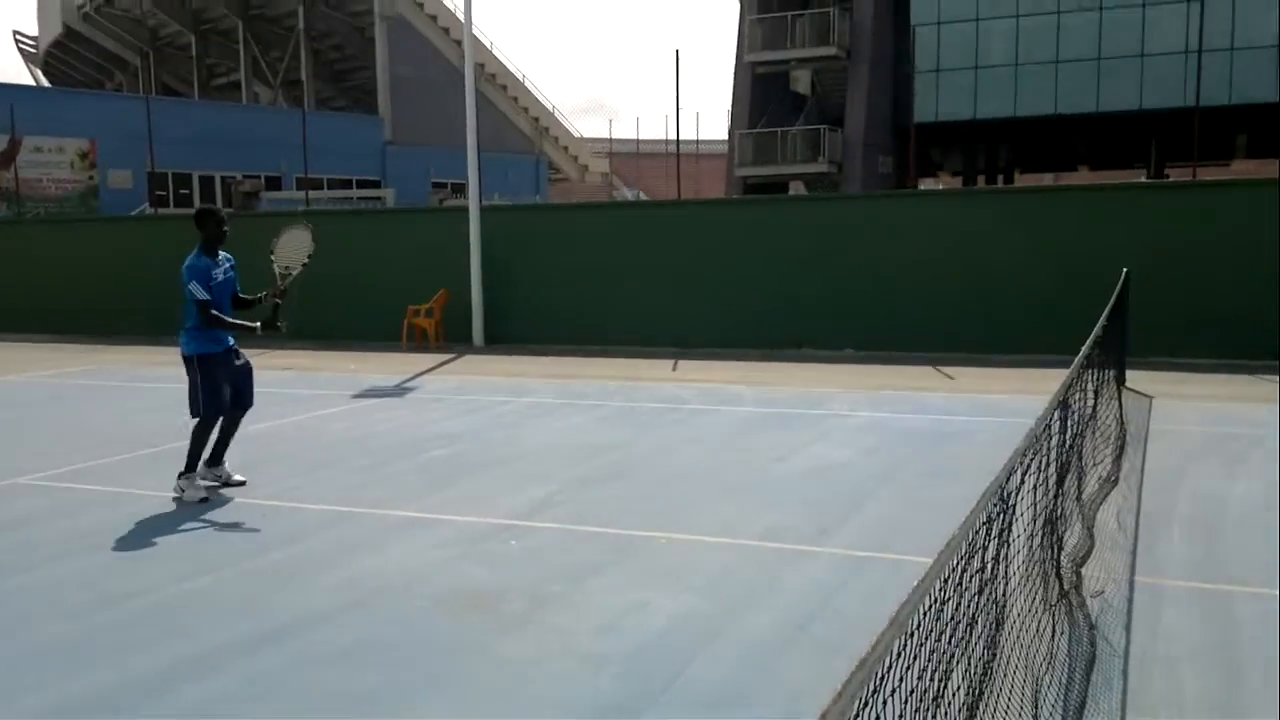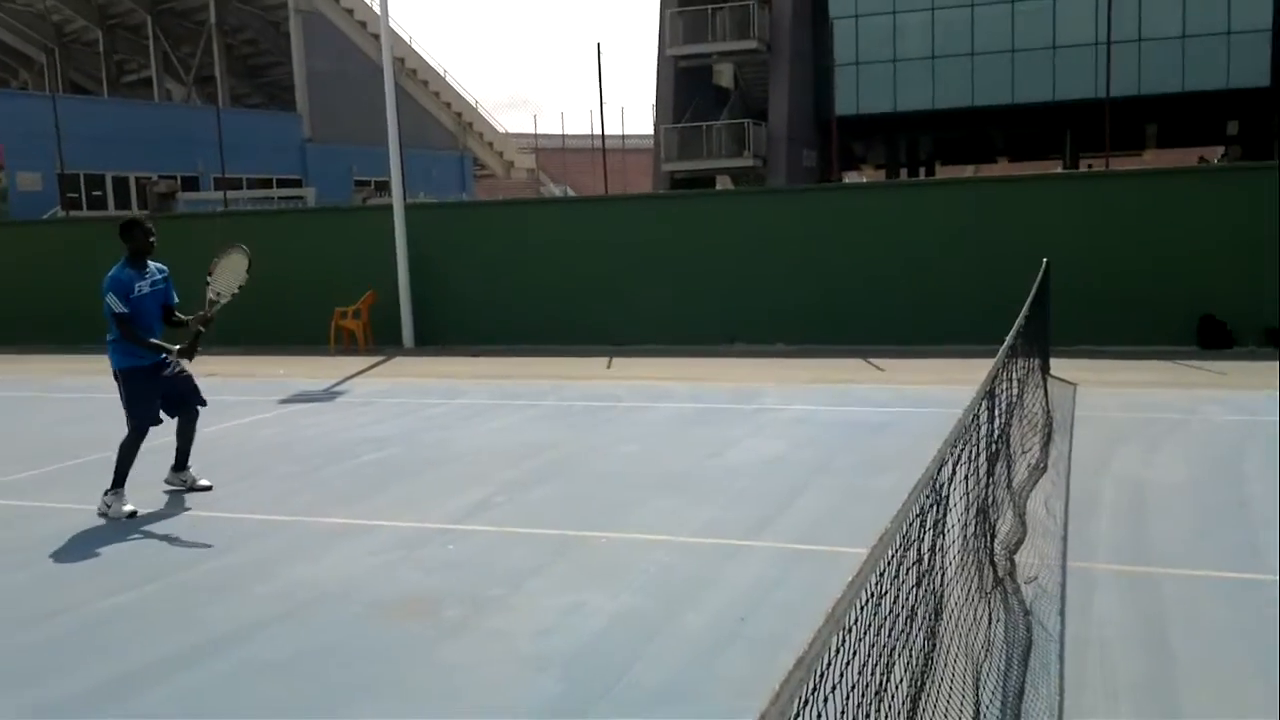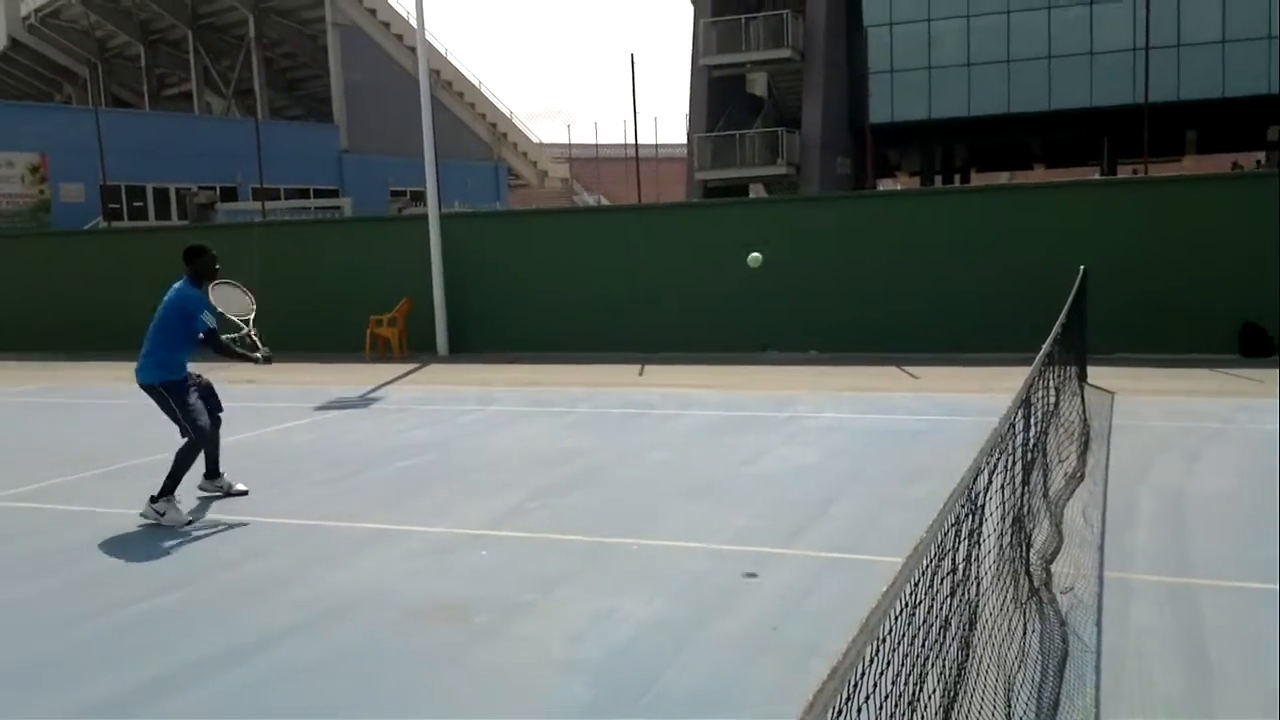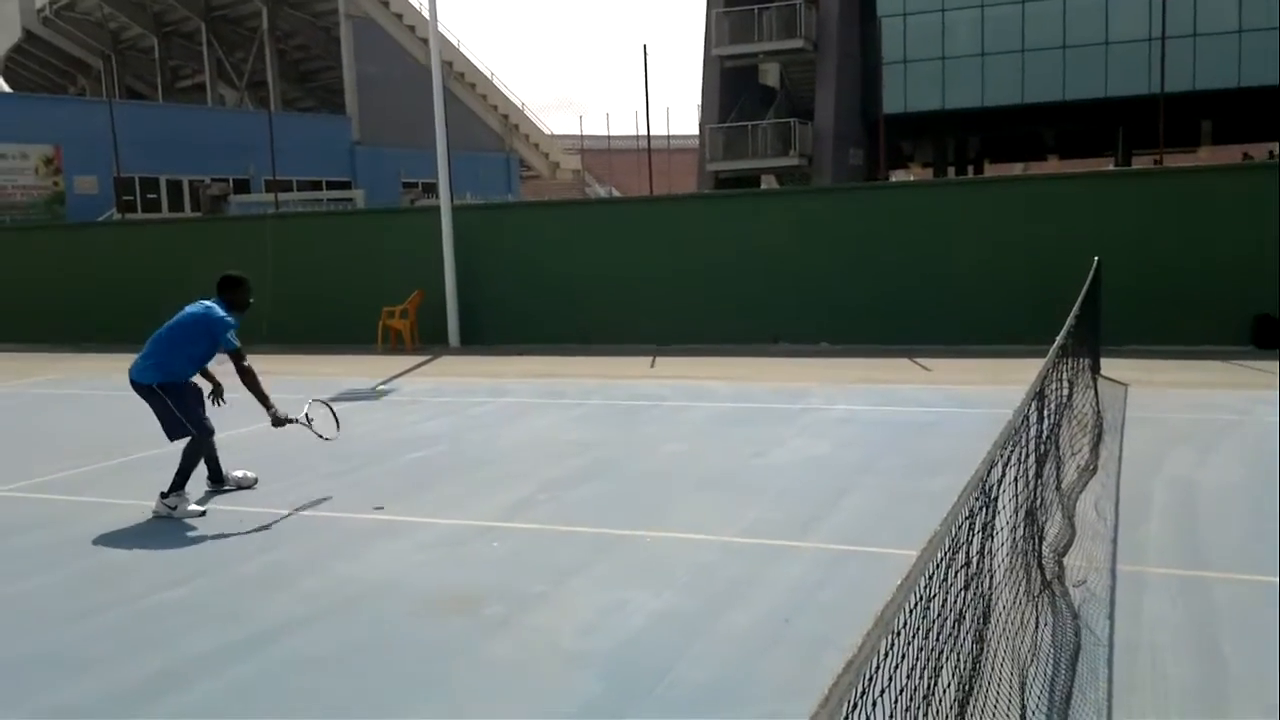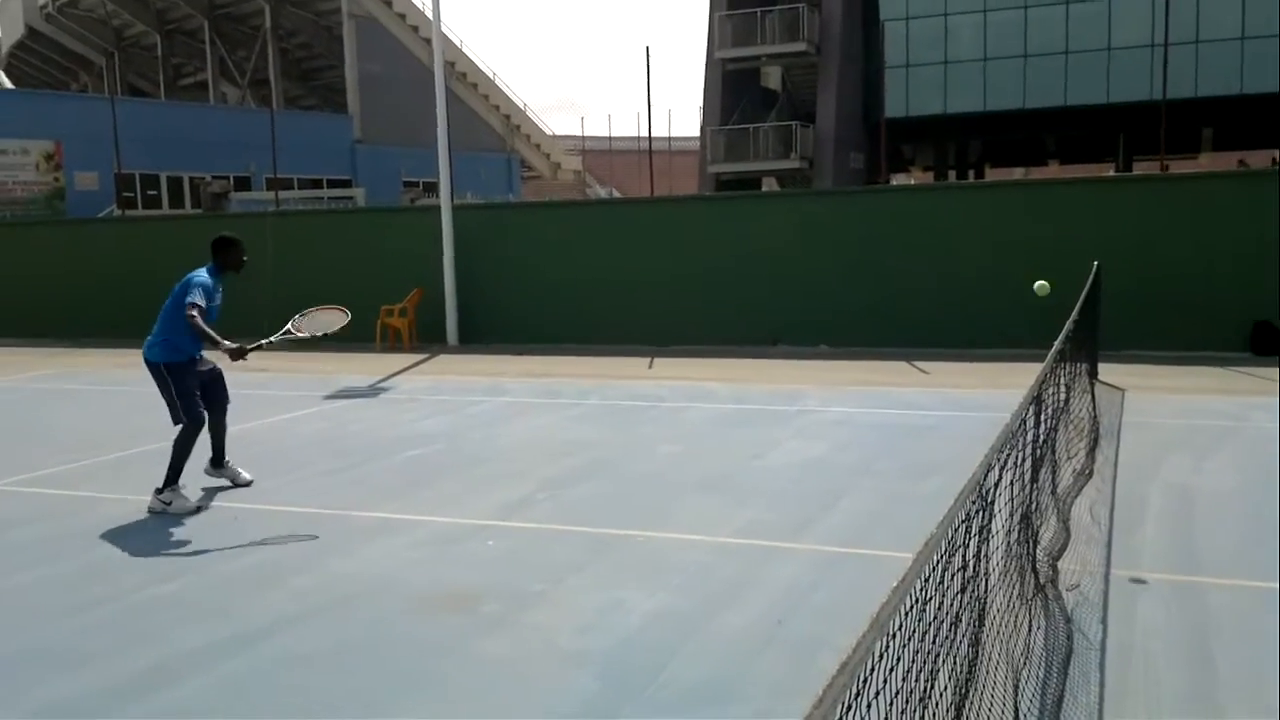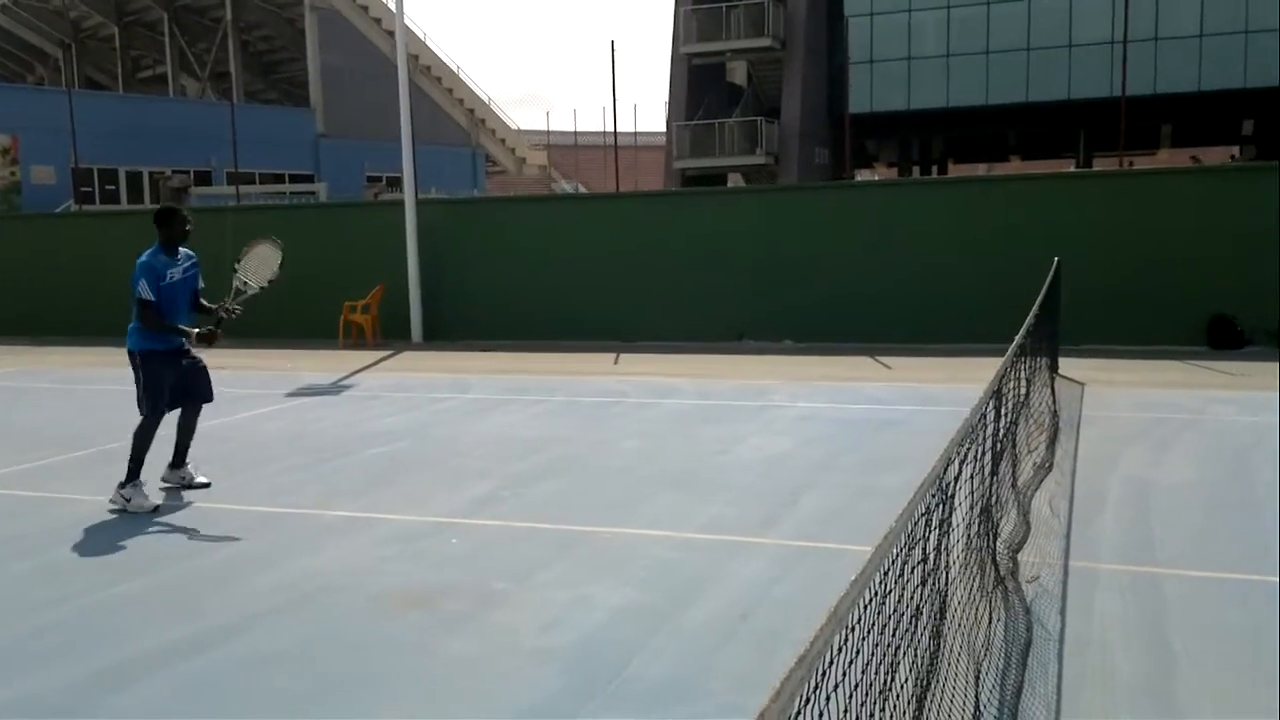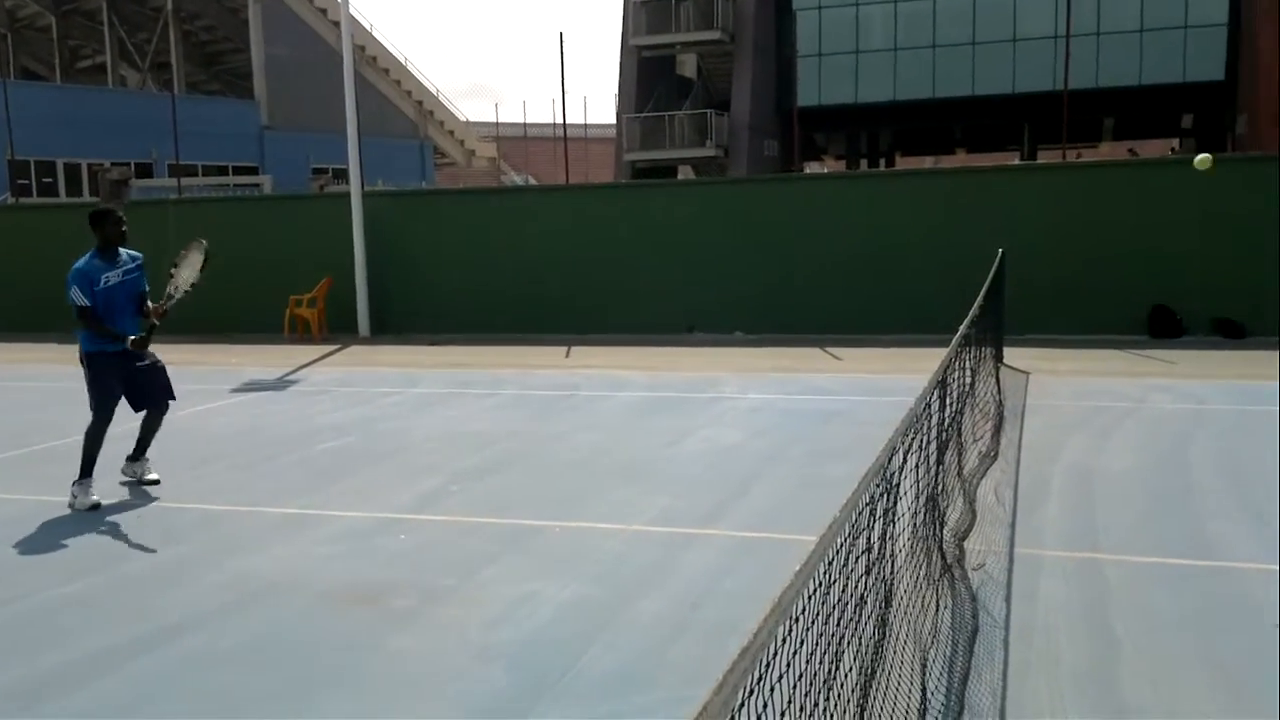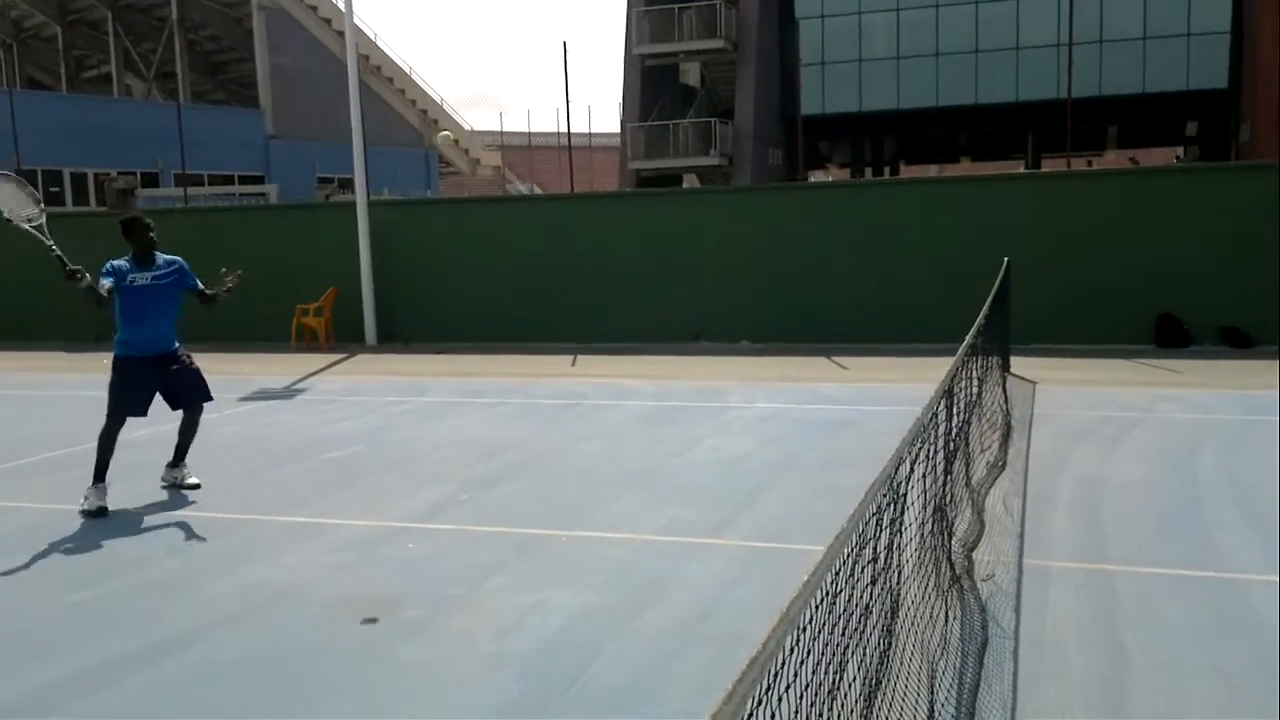
dt=0.3s
person 1, frame 1
left shoulder: (227, 260)
right shoulder: (195, 267)
right elbow: (209, 317)
left wrist: (263, 298)
right wrist: (257, 328)
left hip: (226, 345)
right hip: (201, 350)
left knee: (241, 404)
right knee: (211, 413)
left ankle: (213, 465)
right ankle: (187, 477)
person 1, frame 2
left shoulder: (161, 272)
right shoulder: (117, 280)
left elbow: (169, 317)
right elbow: (127, 332)
left wrist: (192, 320)
right wrist: (173, 350)
left hip: (161, 359)
right hip: (131, 363)
left knee: (190, 410)
right knee: (140, 427)
left ankle: (180, 471)
right ankle: (114, 493)
person 1, frame 3
left shoulder: (185, 290)
right shoulder: (194, 297)
right elbow: (216, 344)
left wrist: (227, 343)
right wrist: (256, 357)
left hip: (170, 372)
right hip: (159, 376)
left knee: (212, 418)
right knee: (200, 433)
left ankle: (212, 478)
right ankle: (160, 501)
person 1, frame 4
left shoulder: (206, 309)
right shoulder: (221, 319)
right elbow: (242, 367)
left wrist: (214, 381)
right wrist: (270, 408)
left hip: (163, 374)
right hip: (154, 379)
left knee: (200, 423)
right knee: (203, 432)
left ankle: (217, 477)
right ankle: (171, 497)
person 1, frame 5
left shoulder: (213, 281)
right shoulder: (201, 282)
right elbow: (192, 319)
right wrist: (224, 344)
left hip: (188, 355)
right hip: (167, 358)
left knee: (218, 404)
right knee: (194, 421)
left ankle: (218, 465)
right ankle: (165, 492)
person 1, frame 6
left shoulder: (190, 259)
right shoulder: (148, 265)
left elbow: (194, 301)
right elbow: (146, 318)
left wrist: (215, 310)
right wrist: (191, 334)
left hip: (177, 347)
right hip: (148, 349)
left knee: (194, 402)
right knee: (153, 413)
left ankle: (177, 468)
right ankle: (128, 487)
person 1, frame 7
left shoulder: (135, 261)
right shoulder: (83, 272)
left elbow: (141, 303)
right elbow: (86, 322)
left wrist: (151, 312)
right wrist: (123, 340)
left hip: (133, 348)
right hip: (98, 352)
left knee: (160, 403)
right knee: (103, 415)
left ankle: (135, 461)
right ankle: (82, 483)
person 1, frame 8
left shoulder: (176, 266)
right shoulder: (116, 269)
left elbow: (203, 297)
right elbow: (102, 297)
left wrist: (219, 292)
right wrist: (87, 285)
left hip: (169, 352)
right hip: (131, 356)
left knee: (195, 405)
right knee: (116, 418)
left ankle: (175, 468)
right ankle: (97, 486)
